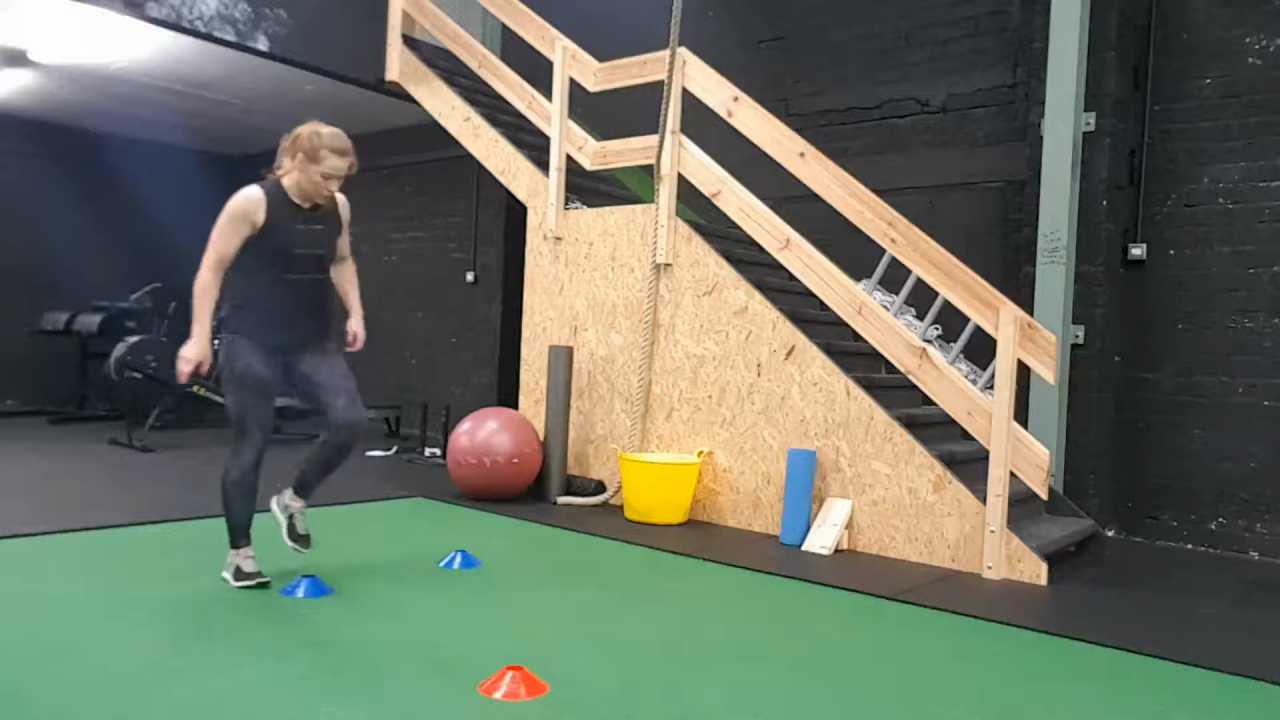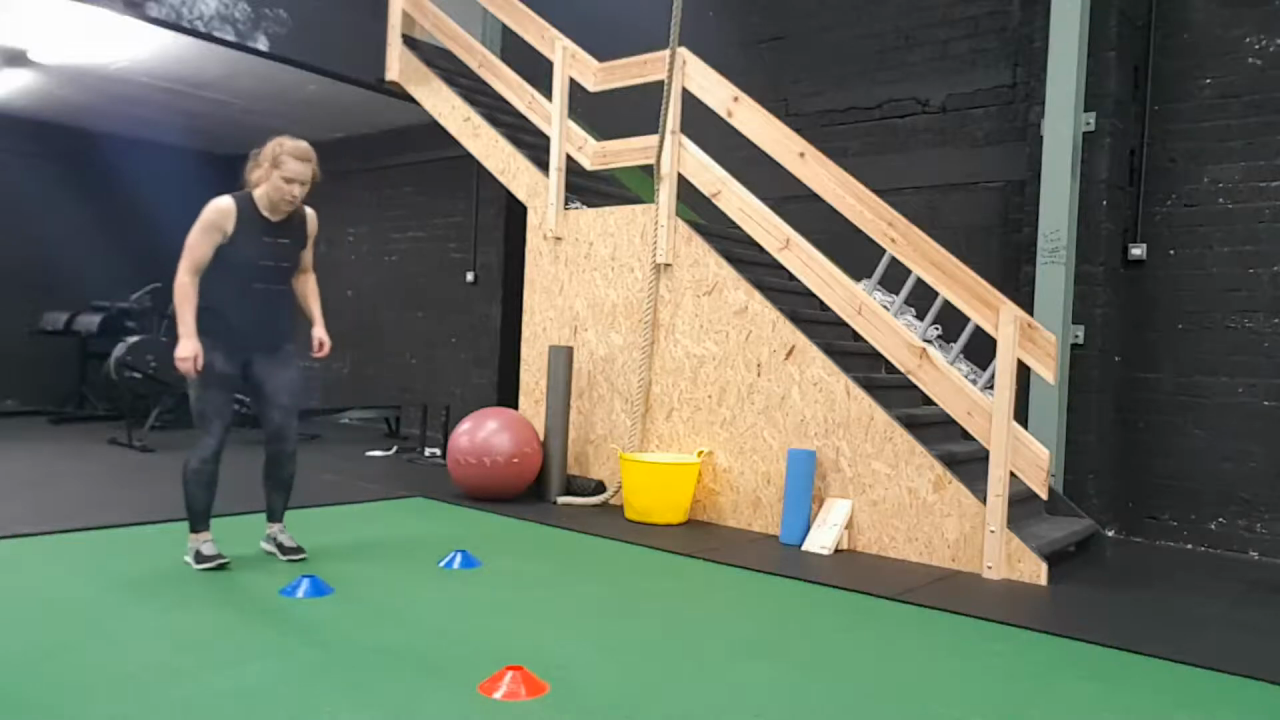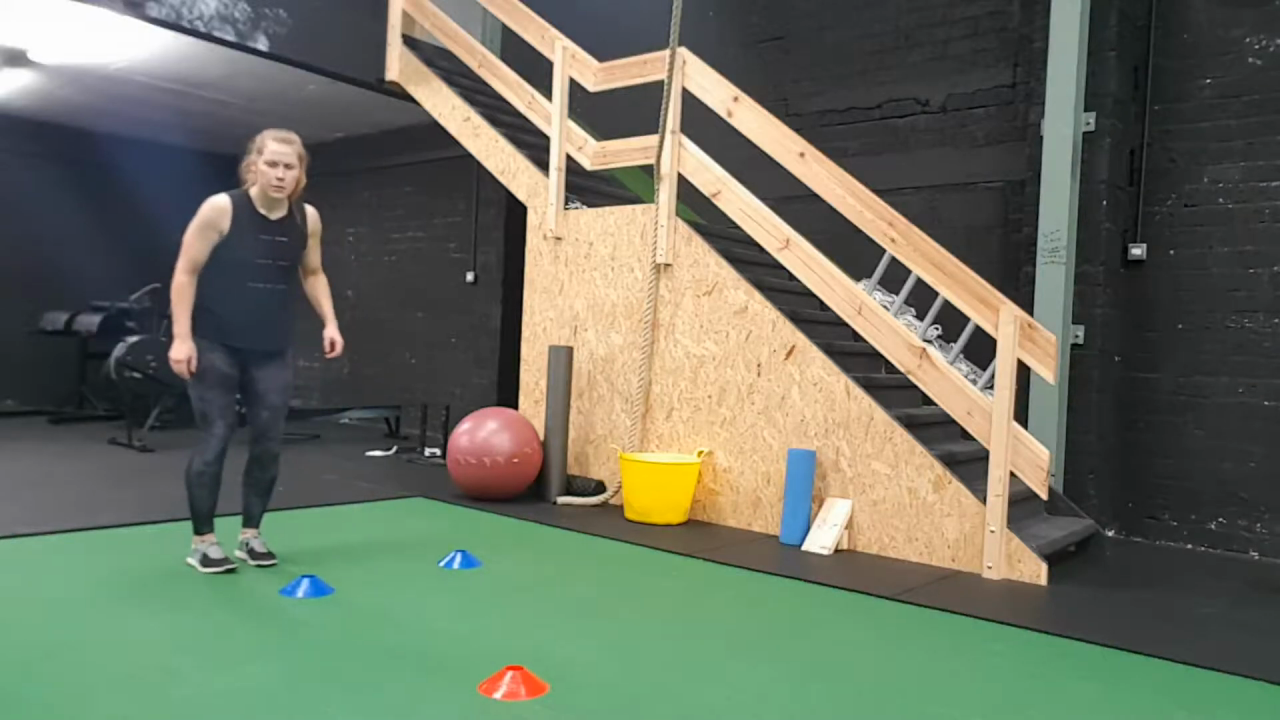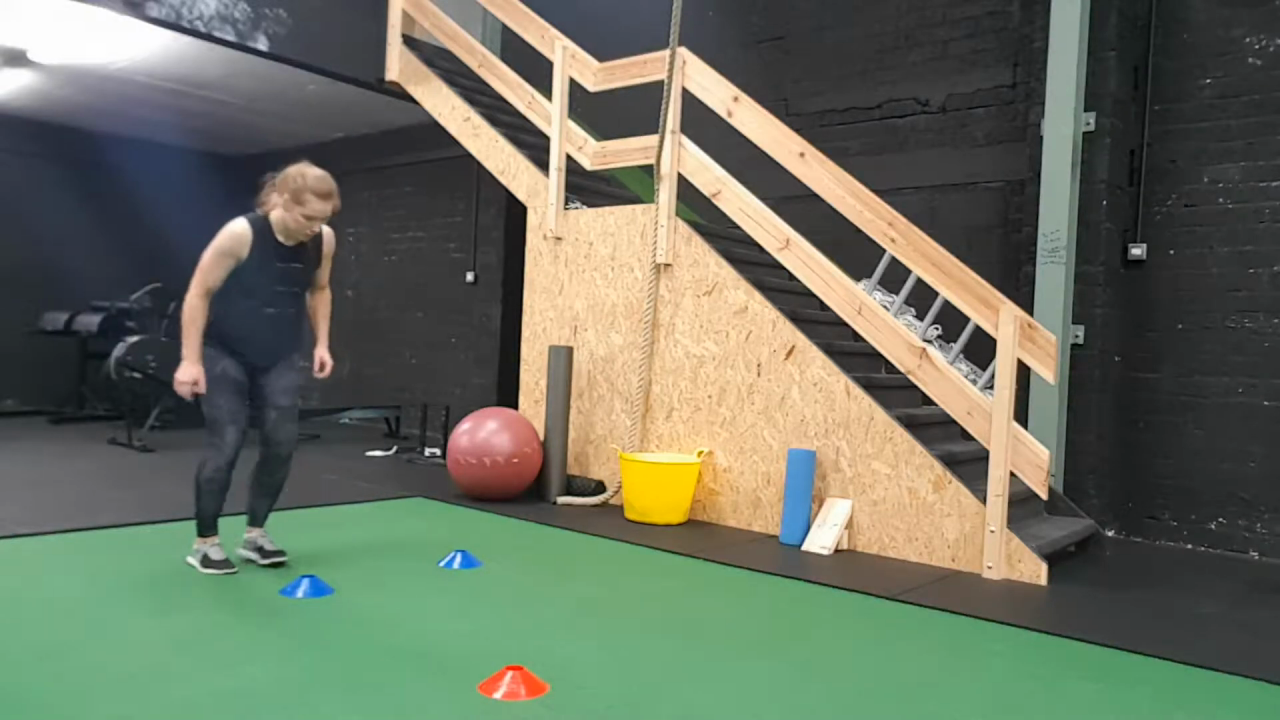
dt=0.7s
person 1, frame 1
left shoulder: (338, 207)
right shoulder: (253, 201)
right elbow: (212, 269)
left wrist: (355, 313)
right wrist: (199, 337)
left hip: (312, 342)
right hip: (252, 343)
left knee: (349, 421)
right knee: (251, 446)
left ankle: (293, 501)
right ankle: (240, 553)
person 1, frame 2
left shoulder: (306, 221)
right shoulder: (224, 211)
right elbow: (188, 274)
left wrist: (317, 322)
right wrist: (187, 336)
left hip: (275, 348)
right hip: (217, 345)
left knee: (284, 437)
right knee: (212, 440)
left ankle: (276, 528)
right ankle: (198, 538)
person 1, frame 3
left shoulder: (308, 220)
right shoulder: (220, 210)
left elbow: (312, 274)
right elbow: (185, 274)
left wrist: (330, 322)
right wrist: (181, 337)
left hip: (272, 350)
right hip: (215, 346)
left knee: (268, 444)
right knee: (215, 440)
left ankle: (251, 534)
right ankle: (202, 540)
person 1, frame 4
left shoulder: (324, 242)
right shoulder: (240, 234)
right elbow: (198, 295)
left wrist: (321, 343)
right wrist: (190, 361)
left hip: (281, 357)
right hip: (224, 355)
left knee: (282, 443)
right knee: (226, 445)
left ankle: (255, 534)
right ankle: (205, 542)
